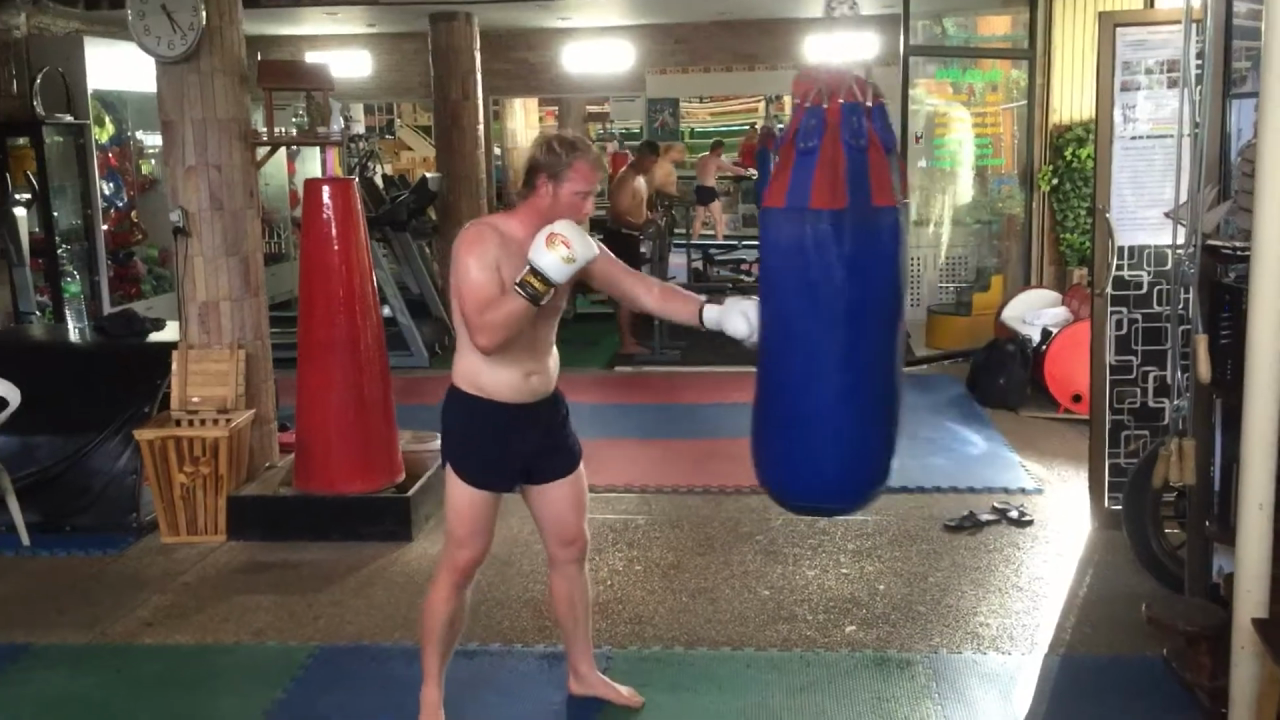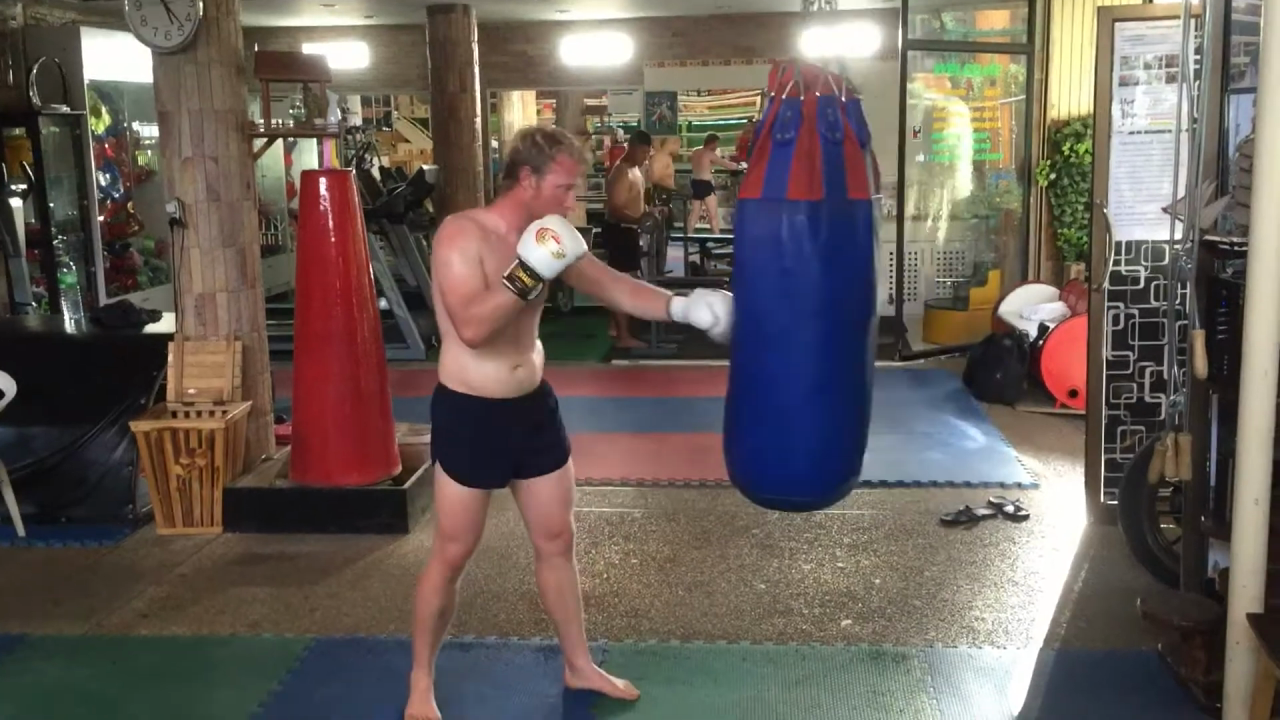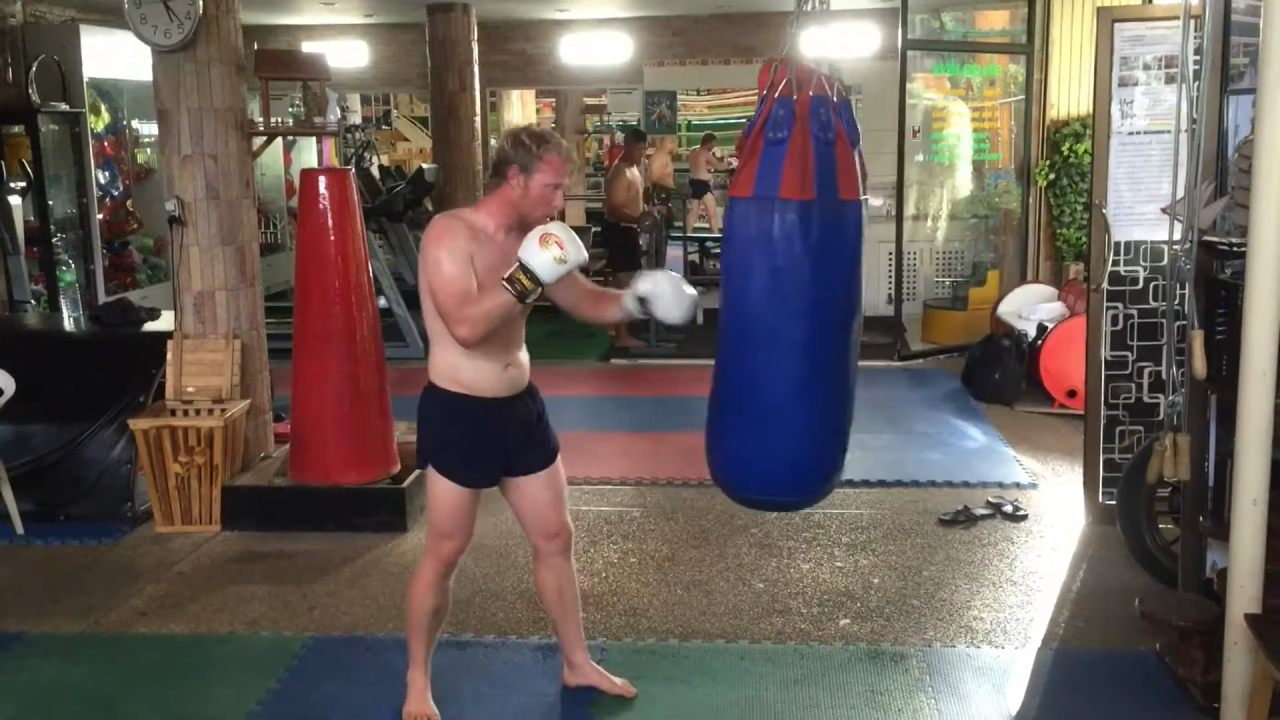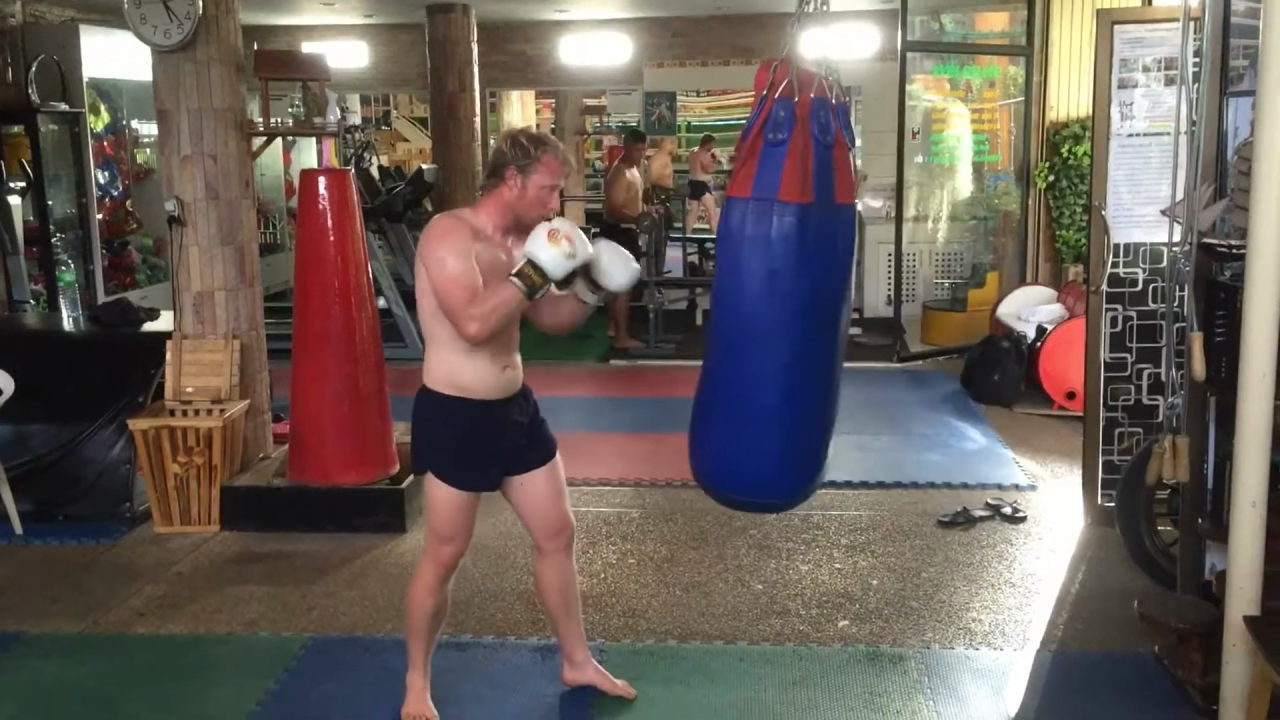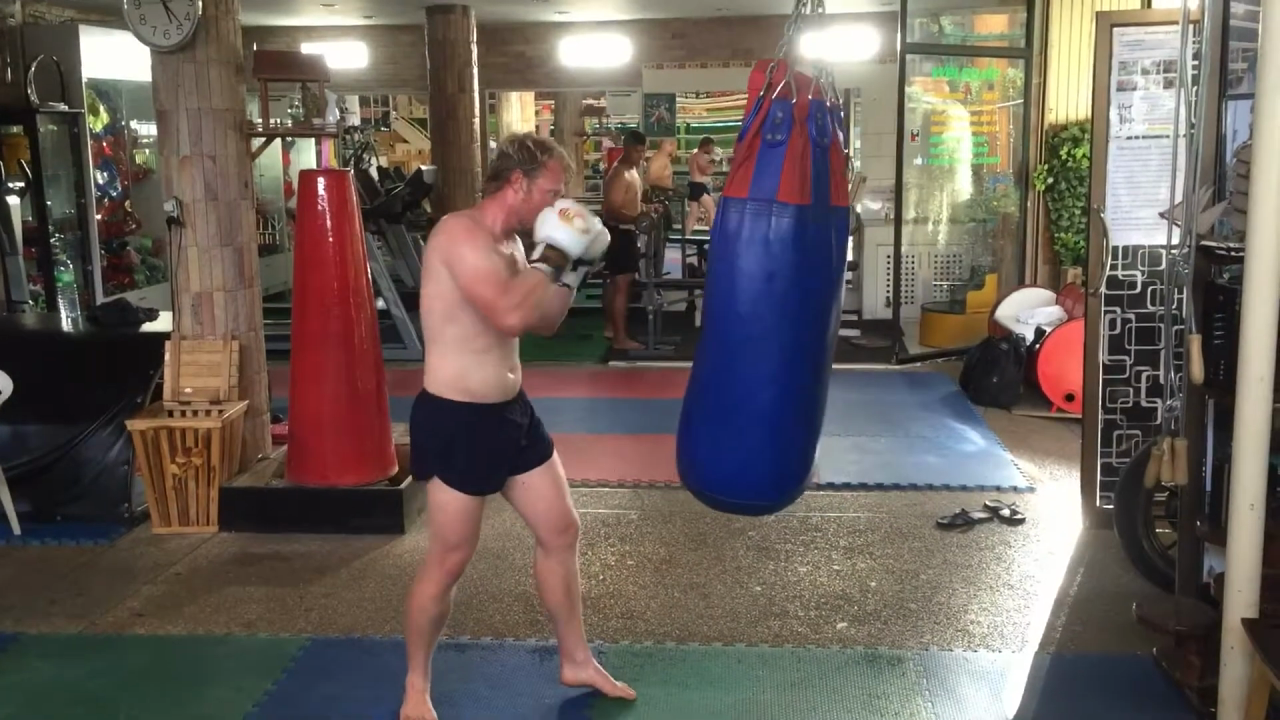
dt=0.1s
person 1, frame 1
left shoulder: (569, 242)
right shoulder: (480, 240)
left elbow: (642, 290)
right elbow: (487, 333)
left wrist: (715, 312)
right wrist: (542, 278)
left hip: (545, 413)
right hip: (481, 418)
left knee: (569, 549)
right knee: (461, 561)
left ankle: (583, 673)
person 1, frame 2
left shoulder: (549, 236)
right shoulder: (460, 233)
left elbow: (615, 289)
right elbow: (471, 327)
left wrist: (684, 306)
right wrist: (528, 273)
left hip: (533, 406)
right hip: (469, 413)
left knee: (557, 542)
right knee: (451, 555)
left ankle: (578, 665)
person 1, frame 3
left shoulder: (533, 236)
right shoulder: (449, 232)
left elbow: (586, 306)
right elbow: (467, 326)
left wrist: (641, 297)
right wrist: (530, 275)
left hip: (519, 406)
right hip: (459, 412)
left knee: (553, 540)
right knee: (444, 553)
left ankle: (577, 661)
person 1, frame 4
left shoulder: (520, 241)
right shoulder: (447, 234)
left elbow: (552, 320)
right elbow: (474, 324)
left wrist: (588, 282)
right wrist: (536, 272)
left hip: (514, 407)
right hip: (452, 416)
left knee: (557, 535)
right knee: (443, 557)
left ankle: (578, 661)
person 1, frame 5
left shoulder: (504, 243)
right shoulder: (461, 233)
left elbow: (532, 312)
right elbow: (510, 317)
left wrist: (563, 266)
right wrist: (558, 257)
left hip: (510, 412)
right hip: (454, 420)
left knee: (560, 533)
right knee: (448, 561)
left ankle: (577, 661)
person 2, frame 1
left shoulder: (639, 177)
right shoulder: (626, 181)
right elbow: (618, 216)
left wrist: (649, 217)
right wrist: (642, 227)
left hip: (629, 236)
right hip: (621, 237)
left ankle: (626, 334)
right ankle: (626, 343)
person 2, frame 2
left shoulder: (635, 169)
right shoulder: (621, 174)
right elbow: (615, 210)
left wrist: (647, 211)
right wrist: (639, 220)
left hip: (627, 230)
right hip: (619, 231)
left ankle: (616, 326)
right ankle: (623, 337)
person 2, frame 3
left shoulder: (633, 168)
right shoulder: (620, 173)
right elbow: (615, 209)
left wrist: (647, 210)
right wrist: (638, 219)
left hip: (627, 229)
right hip: (619, 230)
left knee: (620, 280)
right knee: (624, 282)
left ankle: (616, 326)
right ankle: (622, 336)
person 2, frame 4
left shoulder: (633, 168)
right shoulder: (620, 174)
right elbow: (614, 210)
left wrist: (646, 211)
right wrist: (637, 219)
left hip: (626, 230)
right hip: (619, 231)
left ankle: (614, 327)
right ankle: (622, 337)
person 2, frame 5
left shoulder: (632, 169)
right shoulder: (618, 175)
right elbow: (612, 211)
left wrist: (645, 209)
right wrist: (637, 218)
left hip: (625, 231)
right hip: (618, 232)
left knee: (616, 282)
right knee: (622, 284)
left ankle: (611, 327)
right ankle: (620, 338)
